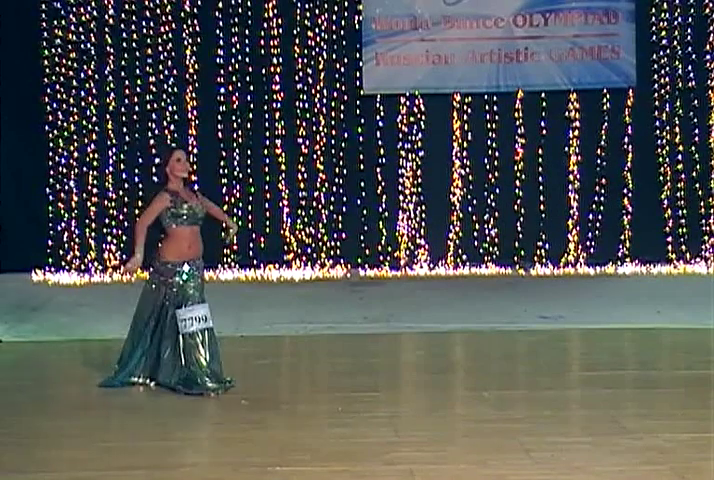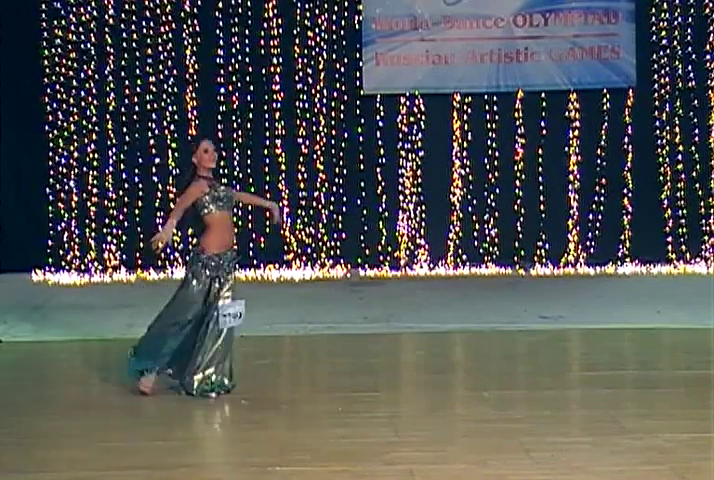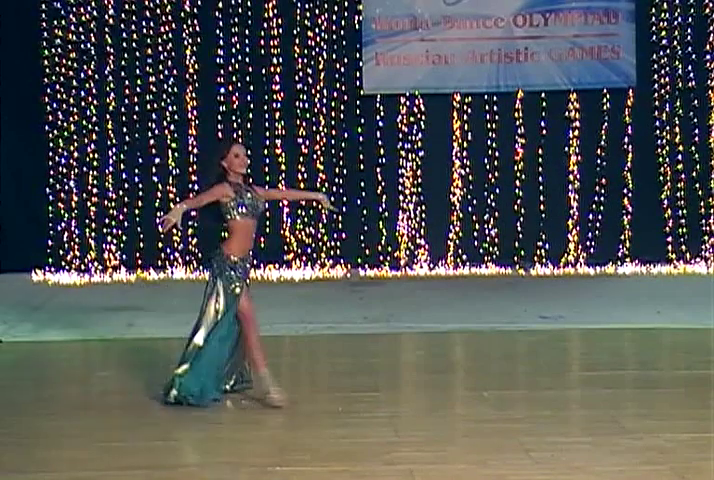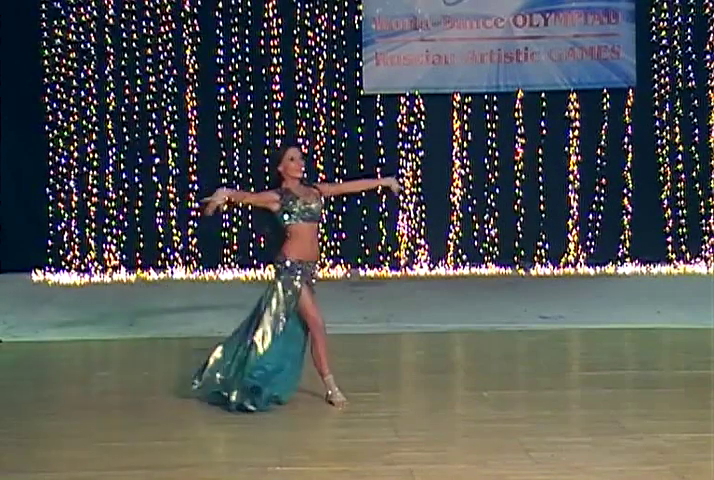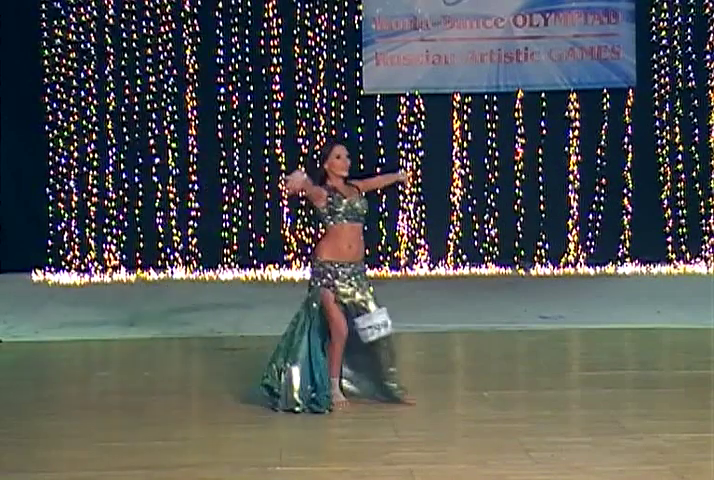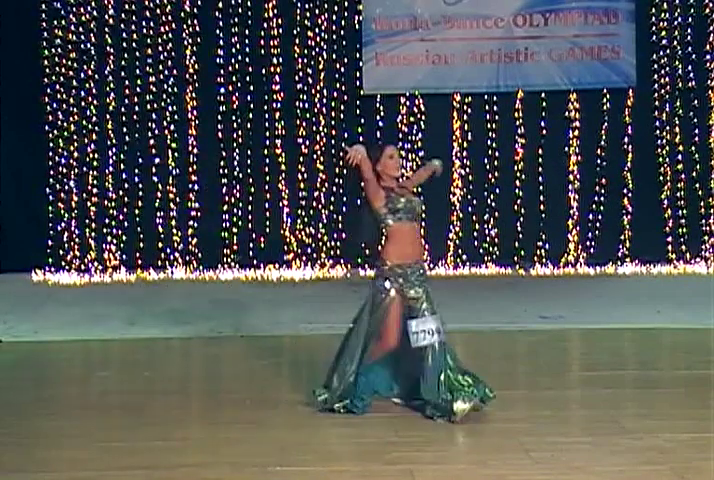
dt=0.3s
person 1, frame 1
left shoulder: (191, 193)
right shoulder: (165, 196)
left elbow: (209, 207)
right elbow: (143, 221)
left wrist: (230, 222)
right wrist: (138, 253)
left hip: (193, 266)
right hip: (169, 265)
left knee: (193, 320)
right knee: (153, 320)
left ankle: (198, 378)
right ankle: (140, 371)
person 1, frame 2
left shoulder: (215, 185)
right shoulder: (200, 184)
left elbow: (238, 195)
right elbow: (180, 204)
left wrist: (269, 204)
right wrist: (169, 227)
left hip: (226, 257)
right hip: (208, 256)
left knee: (219, 318)
right knee: (185, 313)
left ankle: (206, 377)
right ankle: (151, 367)
person 1, frame 3
left shoulder: (250, 189)
right shoulder: (226, 188)
left elbow: (283, 194)
right elbow: (199, 199)
left wrist: (317, 194)
right wrist: (180, 207)
left hip: (240, 263)
right hip: (230, 263)
left knee: (228, 323)
right knee: (249, 320)
left ankle: (221, 378)
right ankle: (266, 383)
person 1, frame 4
left shoulder: (315, 190)
right shoulder: (276, 196)
left elbow: (349, 185)
right elbow: (246, 196)
left wrist: (384, 181)
right wrist: (224, 193)
left hip: (308, 267)
right hip: (291, 266)
left knee: (293, 327)
right knee: (316, 325)
right ankle: (330, 386)
person 1, frame 5
left shoulder: (355, 188)
right shoulder: (320, 193)
left elbow: (378, 180)
right elbow: (308, 186)
left wrist: (398, 175)
right wrist: (300, 177)
left hip: (355, 268)
right hip: (327, 267)
left knee: (375, 328)
right knee: (340, 330)
left ankle: (385, 385)
right ankle: (331, 386)
person 1, frame 6
left shoulder: (405, 187)
right shoulder: (378, 192)
left elbow: (422, 174)
right elbow: (366, 173)
left wrist: (433, 166)
right wrist: (361, 154)
left hip: (416, 271)
right hip: (391, 271)
left knee: (429, 336)
right knee: (389, 339)
left ankle: (445, 400)
right ankle: (353, 385)
